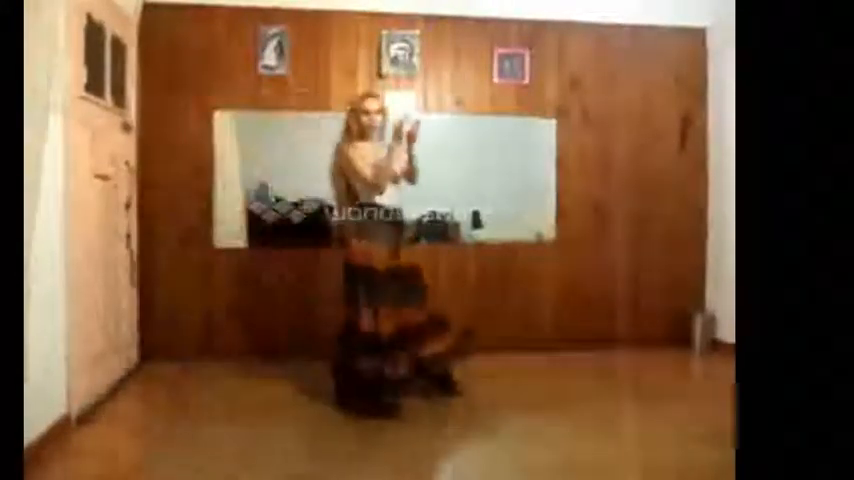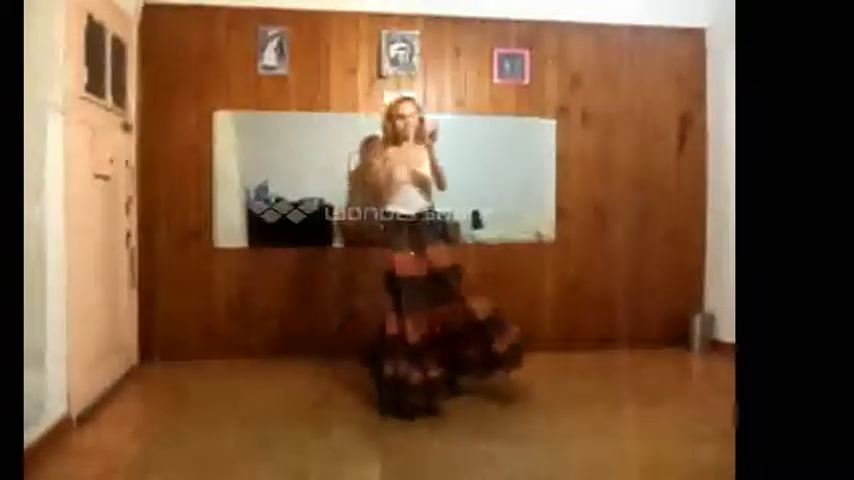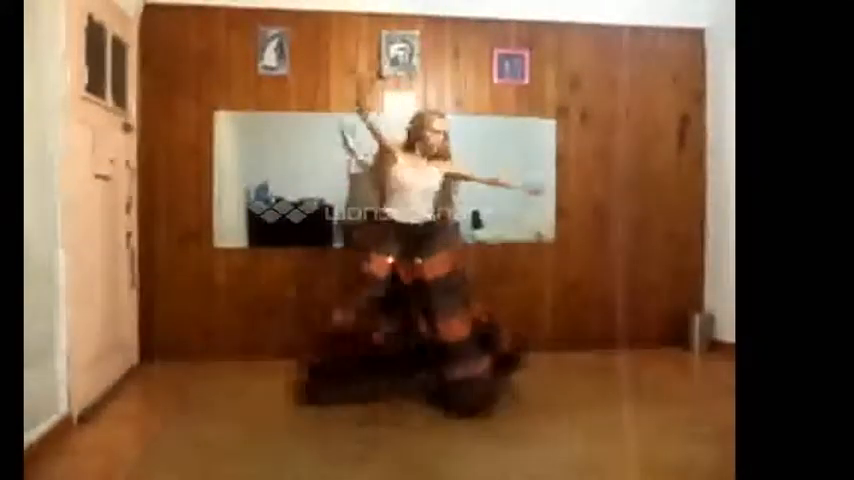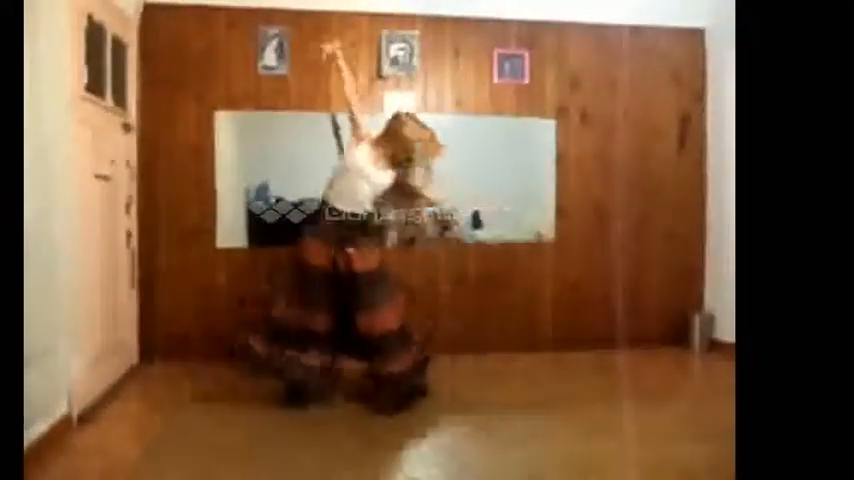
dt=0.4s
person 1, frame 1
left shoulder: (383, 148)
right shoulder: (351, 150)
left elbow: (410, 177)
right elbow: (377, 183)
left wrist: (408, 148)
right wrist: (396, 147)
left hip: (391, 224)
right hip: (369, 229)
left knee: (404, 298)
right knee: (373, 303)
right ankle: (369, 390)
person 1, frame 2
left shoulder: (425, 151)
right shoulder: (386, 153)
left elbow: (441, 184)
right elbow: (380, 182)
left wrist: (430, 150)
right wrist: (403, 153)
left hip: (427, 228)
right hip: (398, 230)
left knee: (445, 295)
right knee: (408, 305)
left ankle: (440, 376)
right ankle: (408, 386)
person 1, frame 3
left shoulder: (442, 166)
right shoulder: (395, 154)
left elbow: (479, 176)
right elbow: (370, 127)
left wrist: (519, 187)
right wrist: (363, 110)
left hip: (428, 238)
right hip: (393, 236)
left knee: (447, 307)
right knee: (367, 299)
left ankle: (461, 387)
person 1, frame 4
left shoulder: (394, 170)
right shoulder: (361, 140)
right elbow: (350, 94)
right wrist: (339, 58)
left hip: (360, 234)
right hip: (328, 225)
left knee: (377, 303)
right knee: (315, 302)
left ankle: (394, 382)
right ankle: (309, 382)
